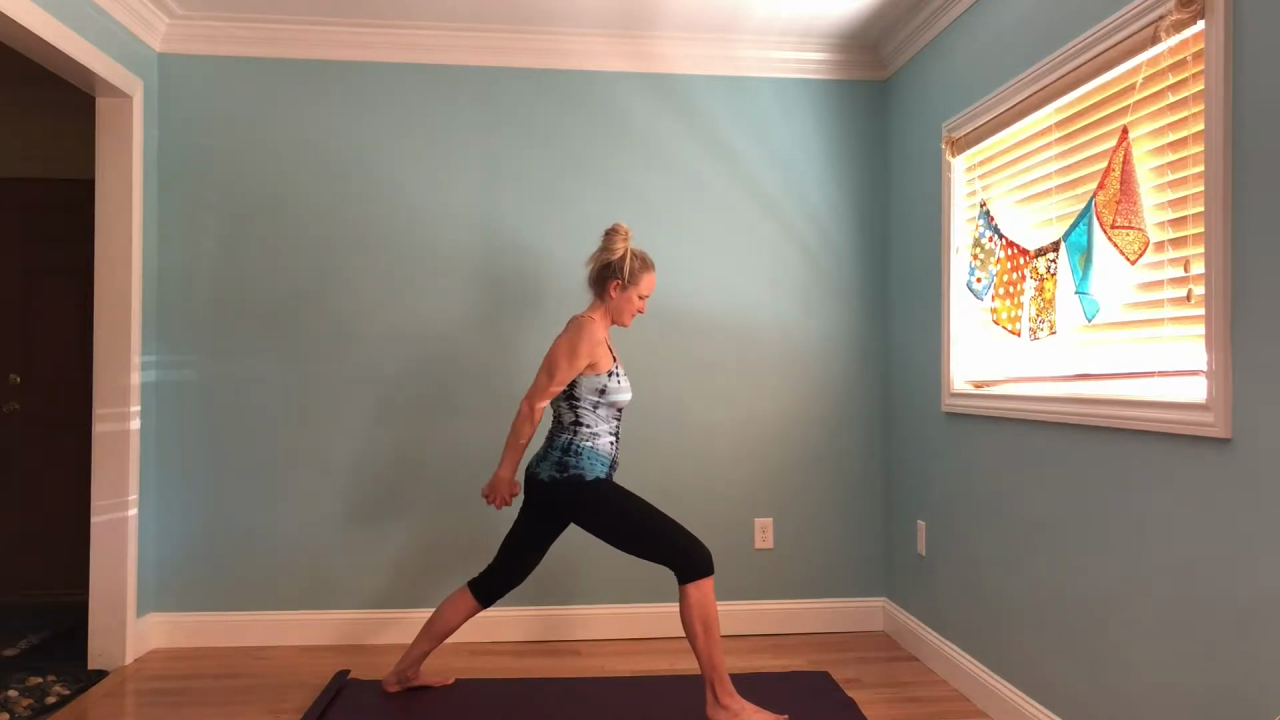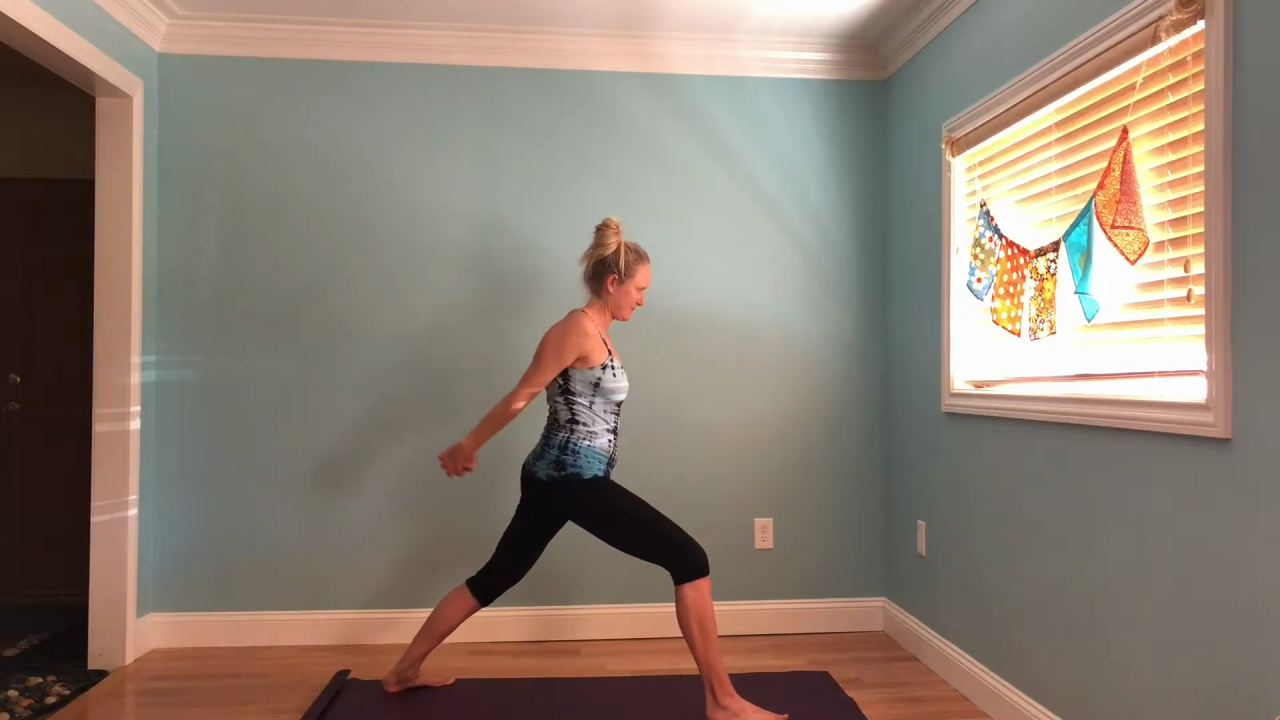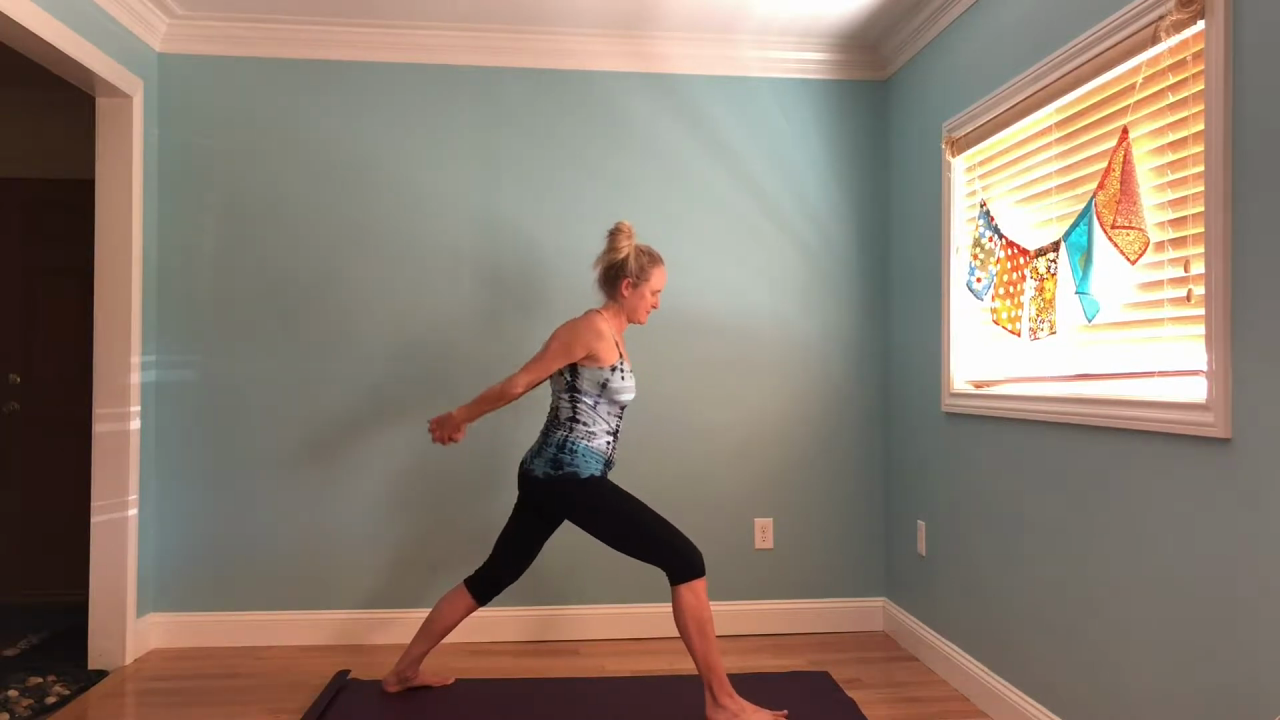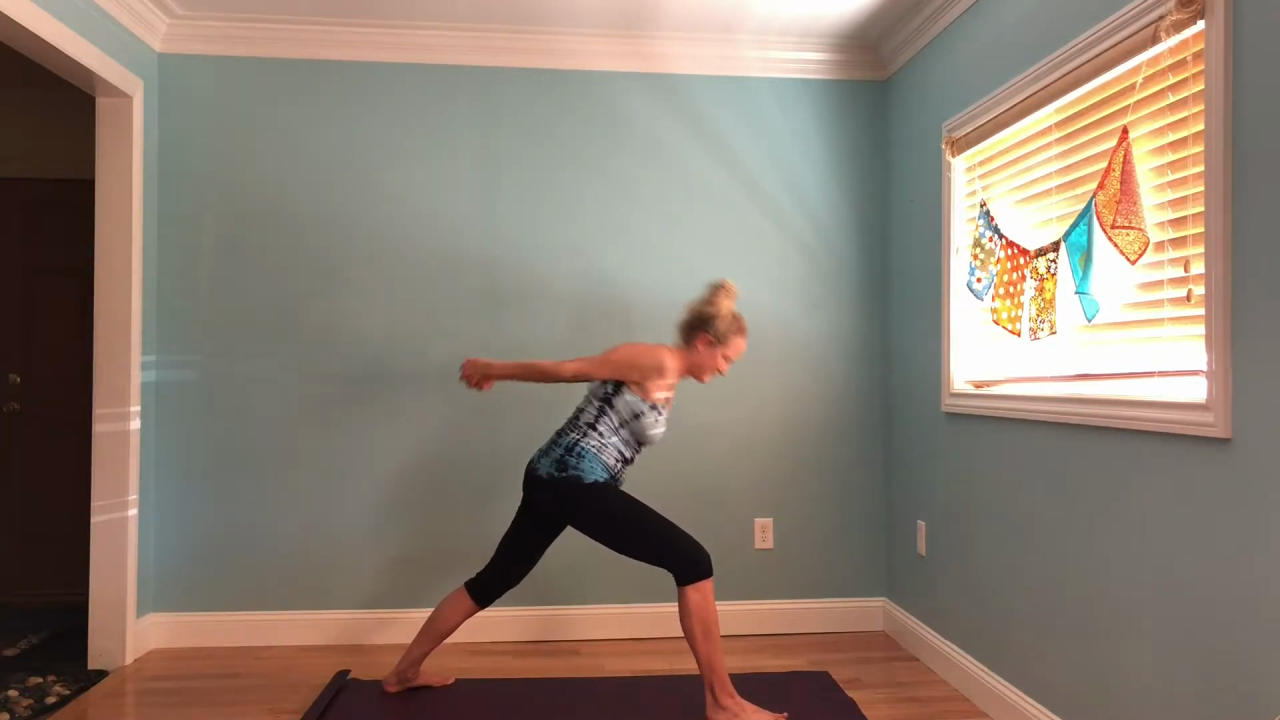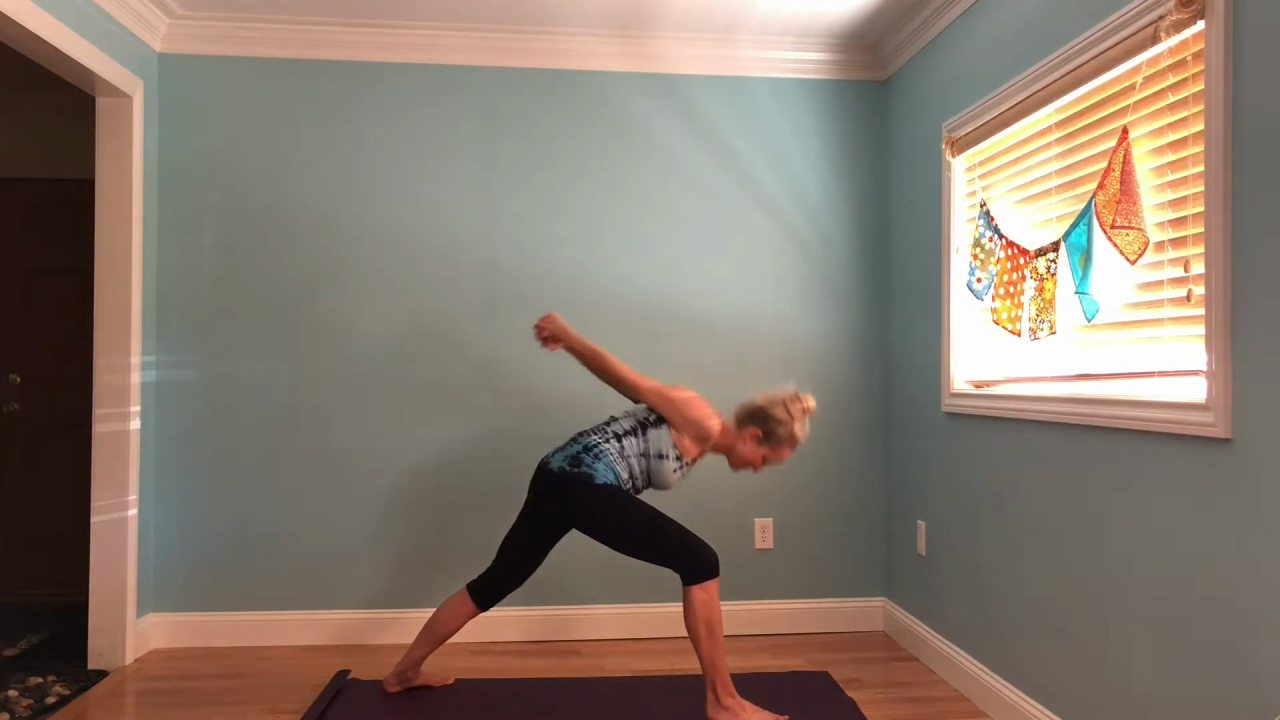
dt=0.4s
person 1, frame 1
left shoulder: (589, 332)
right shoulder: (589, 333)
left elbow: (540, 403)
right elbow: (534, 404)
left wrist: (510, 473)
right wrist: (505, 473)
left hip: (559, 477)
right hip: (579, 480)
left knee: (496, 579)
right knee: (693, 560)
left ankle: (404, 670)
person 1, frame 2
left shoulder: (595, 332)
right shoulder: (578, 328)
left elbow: (526, 397)
right elbow: (521, 395)
left wrist: (471, 447)
right wrist: (468, 446)
left hip: (556, 475)
right hip: (575, 478)
left knee: (494, 577)
right knee: (689, 560)
left ankle: (405, 670)
person 1, frame 3
left shoulder: (610, 336)
right shoulder: (592, 328)
left elbow: (523, 385)
right elbow: (519, 383)
left wrist: (461, 418)
right wrist: (460, 416)
left hip: (552, 474)
right hip: (571, 475)
left knee: (491, 576)
right knee: (685, 561)
left ankle: (403, 671)
person 1, frame 4
left shoulder: (665, 379)
right shoulder: (658, 360)
left elbow: (570, 373)
right elbow: (567, 370)
right wrist: (495, 370)
left hip: (556, 478)
right hip: (576, 480)
left knee: (493, 579)
right knee: (692, 562)
left ankle: (404, 670)
person 1, frame 5
left shoulder: (700, 433)
right shoulder: (705, 423)
left elbow: (625, 382)
right elbow: (629, 380)
left wrist: (567, 338)
right wrist: (567, 336)
left hip: (564, 476)
right hip: (583, 481)
left knee: (496, 580)
right knee: (699, 563)
left ankle: (404, 671)
